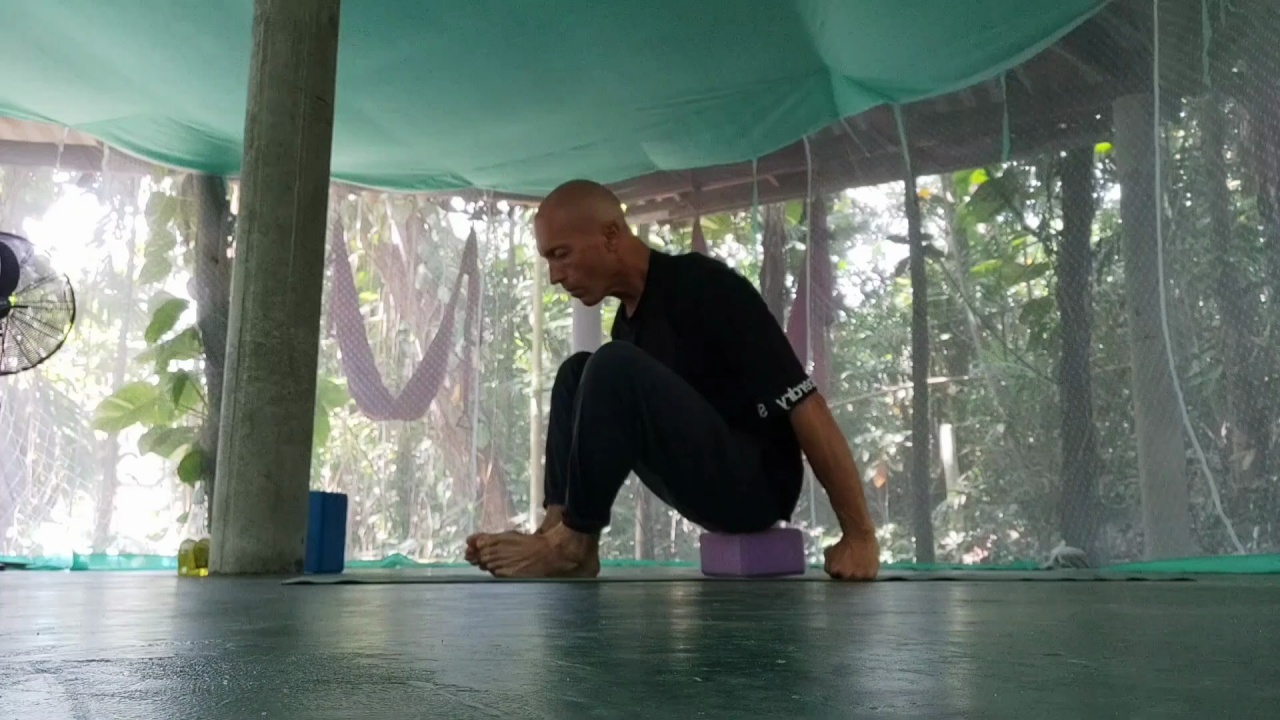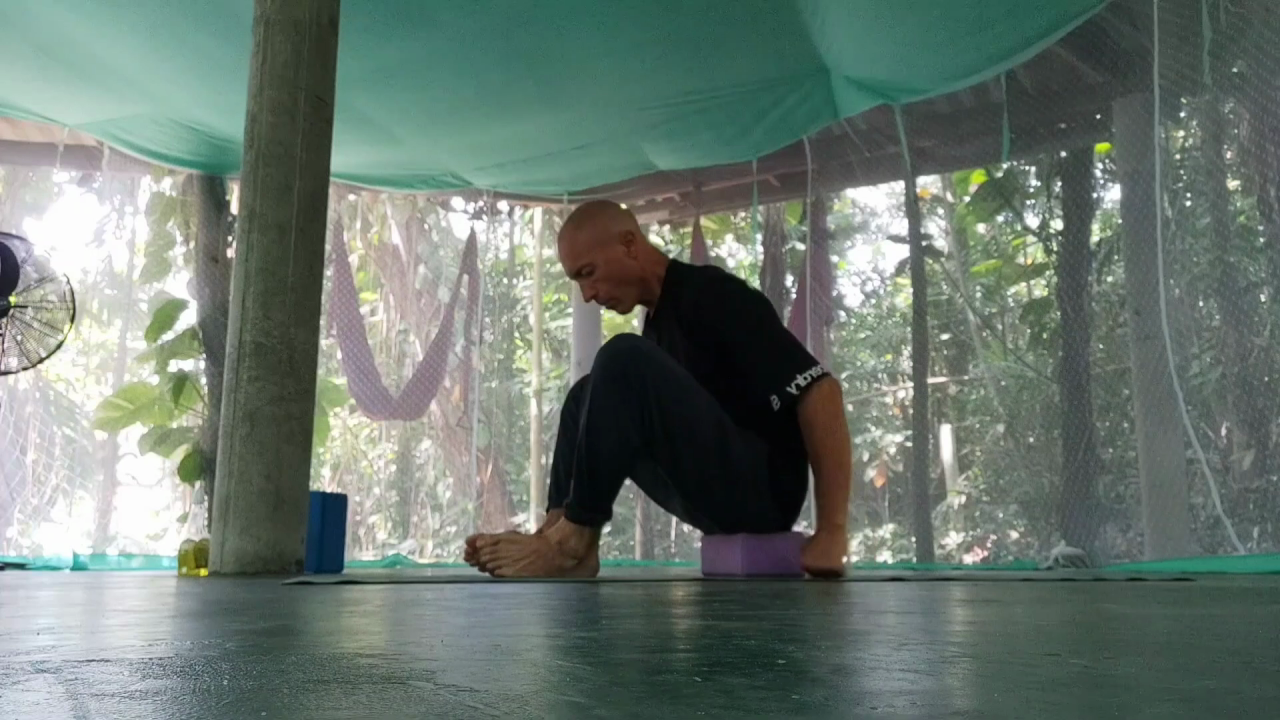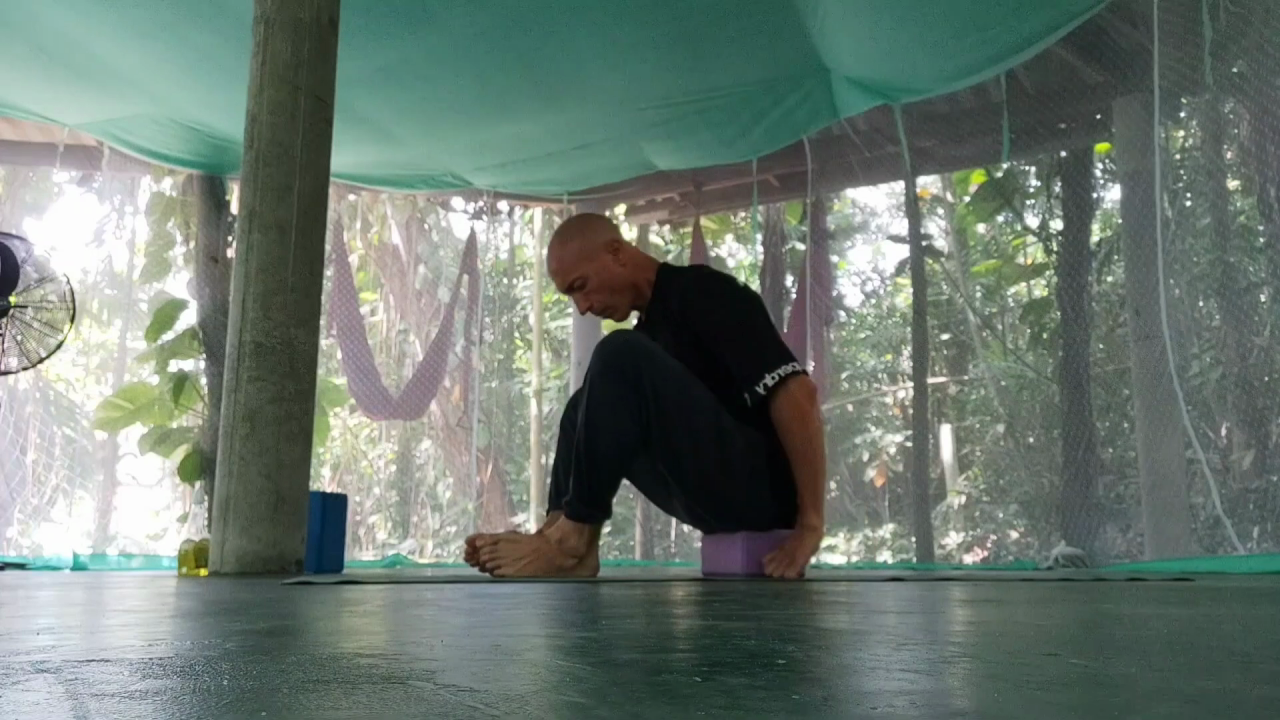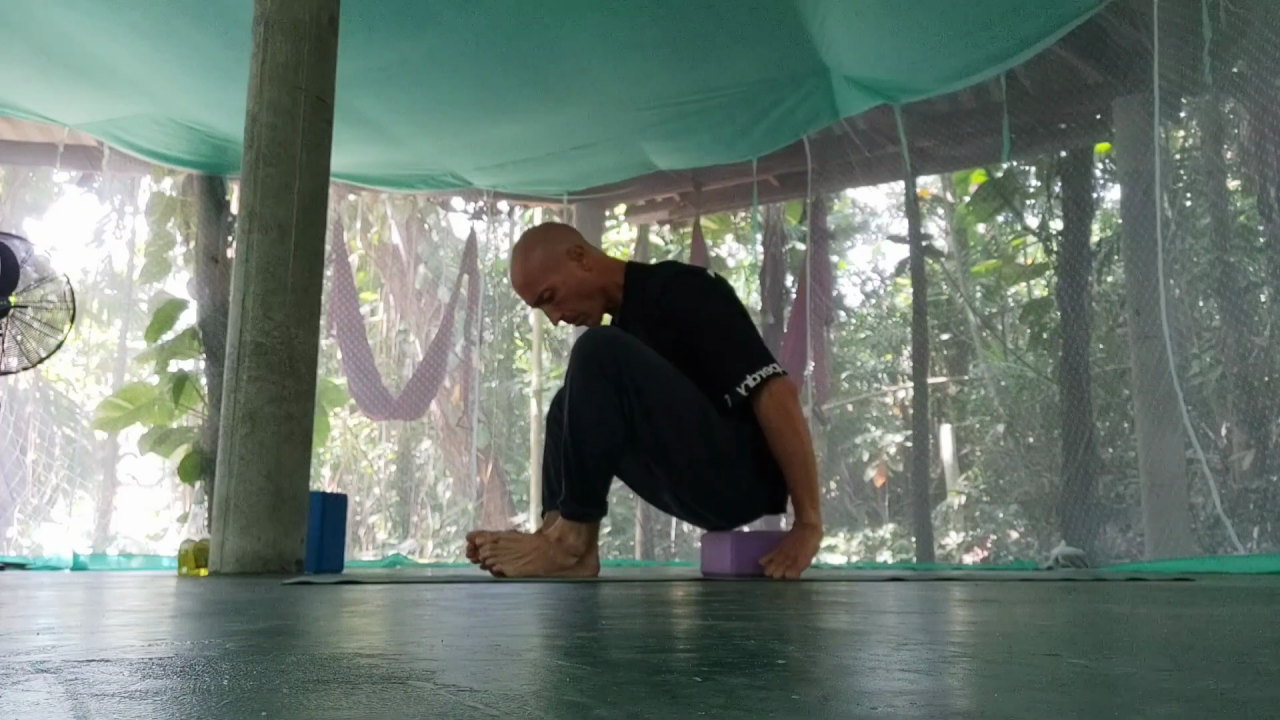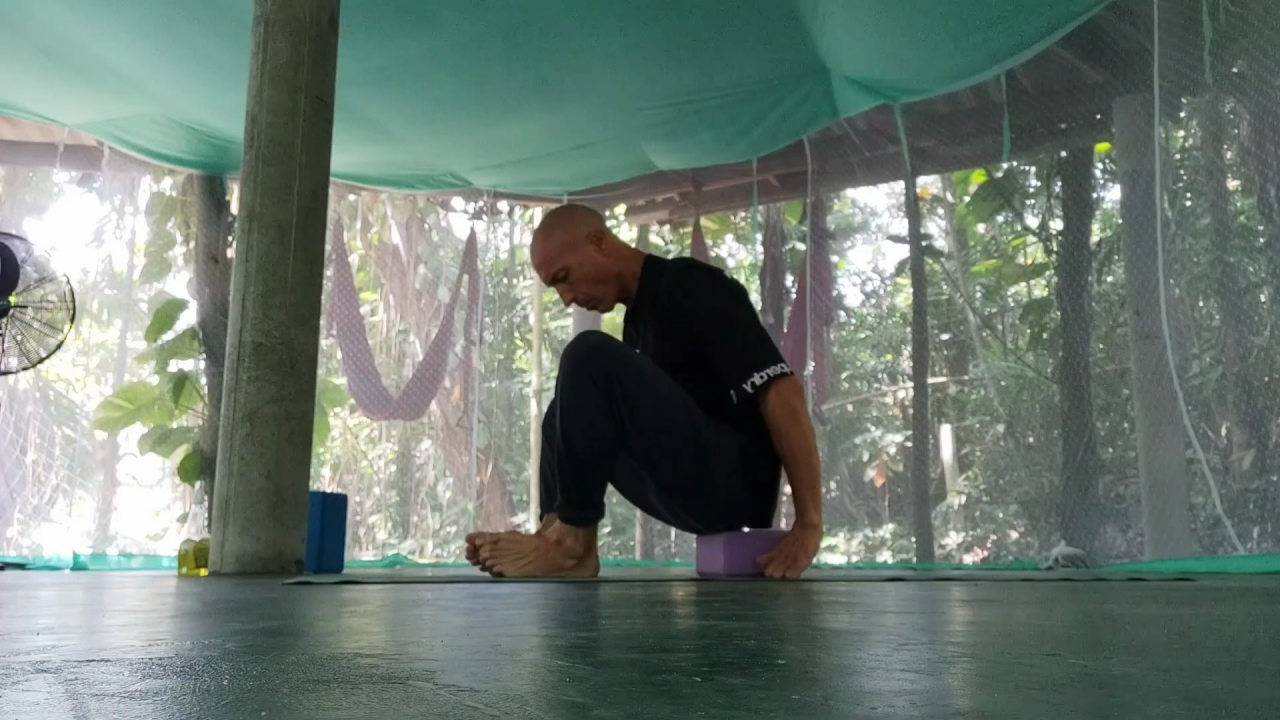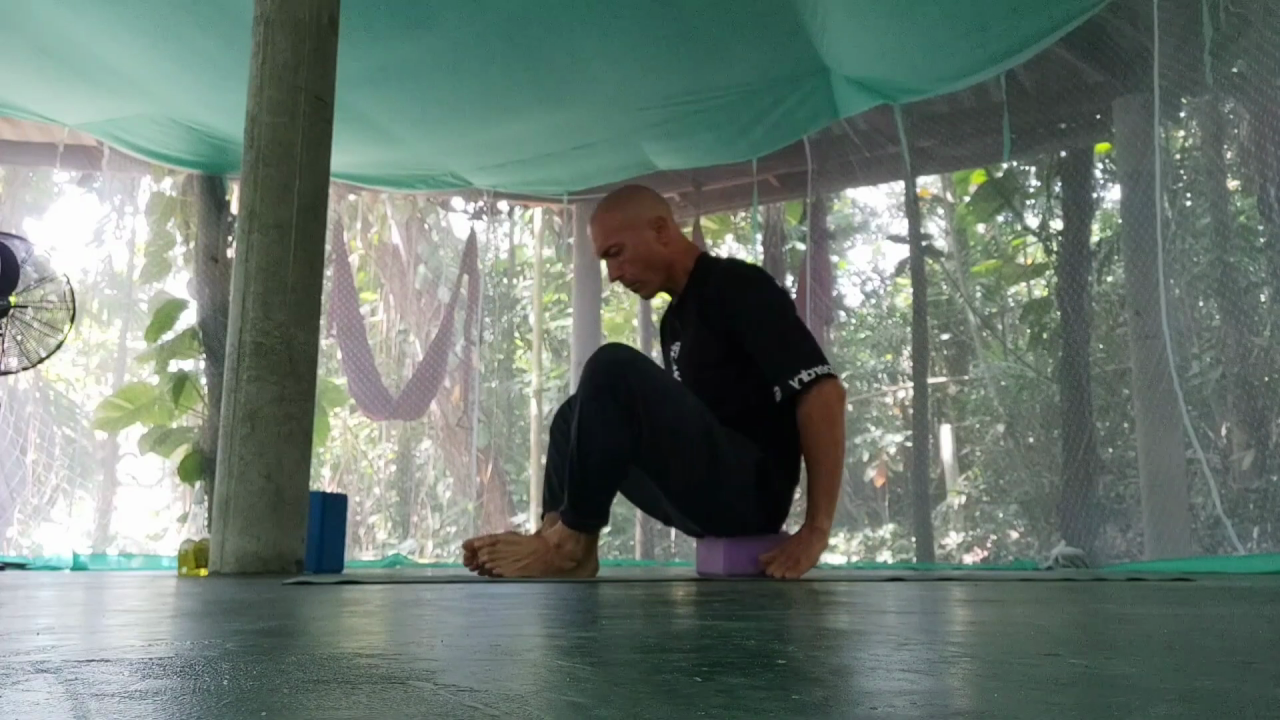
dt=0.4s
person 1, frame 1
left shoulder: (705, 290)
right shoulder: (626, 322)
left elbow: (804, 405)
left wrist: (859, 535)
left hip: (756, 486)
right hip: (704, 486)
left knee: (615, 369)
right knee: (578, 374)
left ankle: (572, 543)
right ankle: (560, 527)
person 1, frame 2
left shoulder: (714, 297)
right shoulder: (656, 325)
left elbow: (819, 390)
left wrist: (832, 527)
left hip: (760, 491)
right hip: (710, 492)
left knee: (623, 363)
right knee: (590, 394)
left ankle: (573, 539)
right ankle: (561, 529)
person 1, frame 3
left shoulder: (703, 295)
right shoulder: (649, 326)
left elbow: (795, 390)
left wrist: (810, 526)
left hip: (757, 488)
right hip: (710, 493)
left knee: (620, 358)
right knee: (589, 405)
left ankle: (573, 538)
right ankle: (560, 529)
person 1, frame 4
left shoulder: (679, 291)
right shoulder: (624, 324)
left elbow: (775, 391)
left wrist: (808, 524)
left hip: (744, 481)
right hip: (698, 487)
left knee: (600, 355)
right knee: (571, 407)
left ankle: (572, 539)
right ankle: (559, 531)
person 1, frame 5
left shoulder: (692, 288)
right shoulder: (636, 321)
left elbow: (781, 390)
left wrist: (808, 524)
left hip: (735, 485)
right hip: (690, 490)
left knee: (590, 358)
right knee: (569, 413)
left ankle: (571, 539)
right ankle: (557, 532)
person 1, frame 6
left shoulder: (739, 288)
right shoulder: (674, 321)
left elbow: (822, 392)
left wrist: (816, 530)
left hip: (750, 491)
right hip: (703, 494)
left knee: (613, 368)
right knee: (578, 413)
left ankle: (573, 541)
right ankle: (556, 533)
